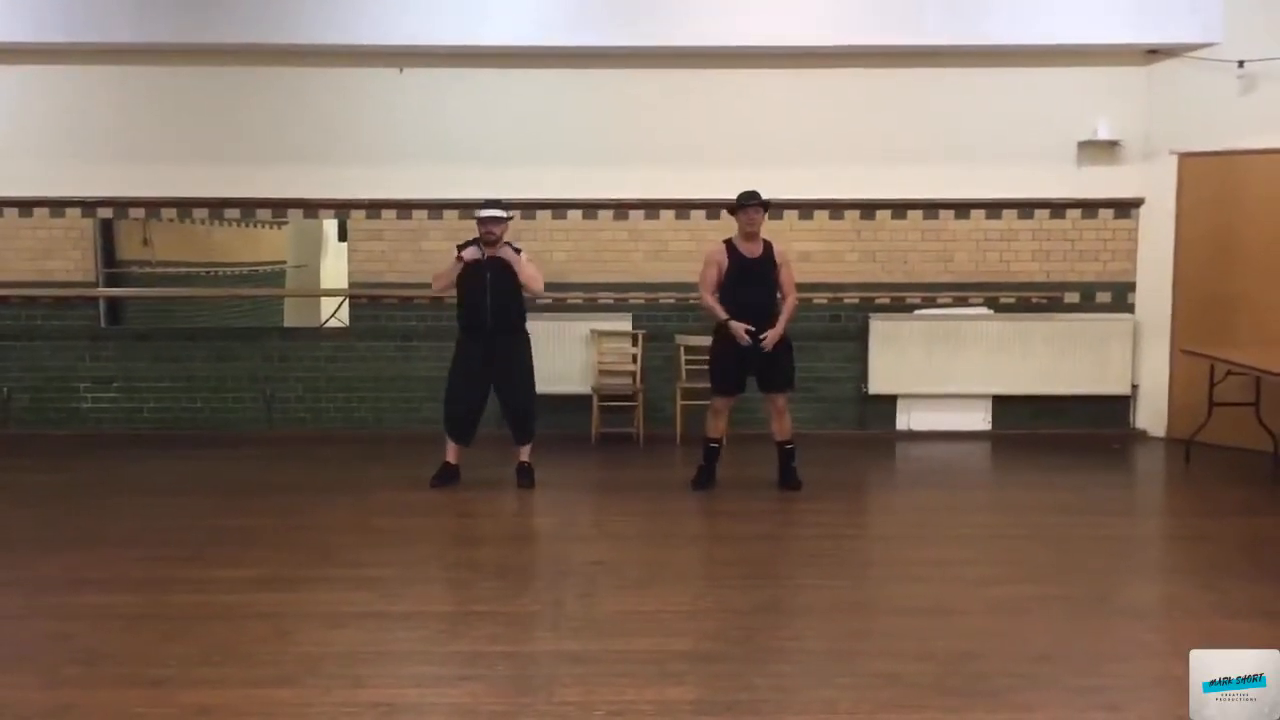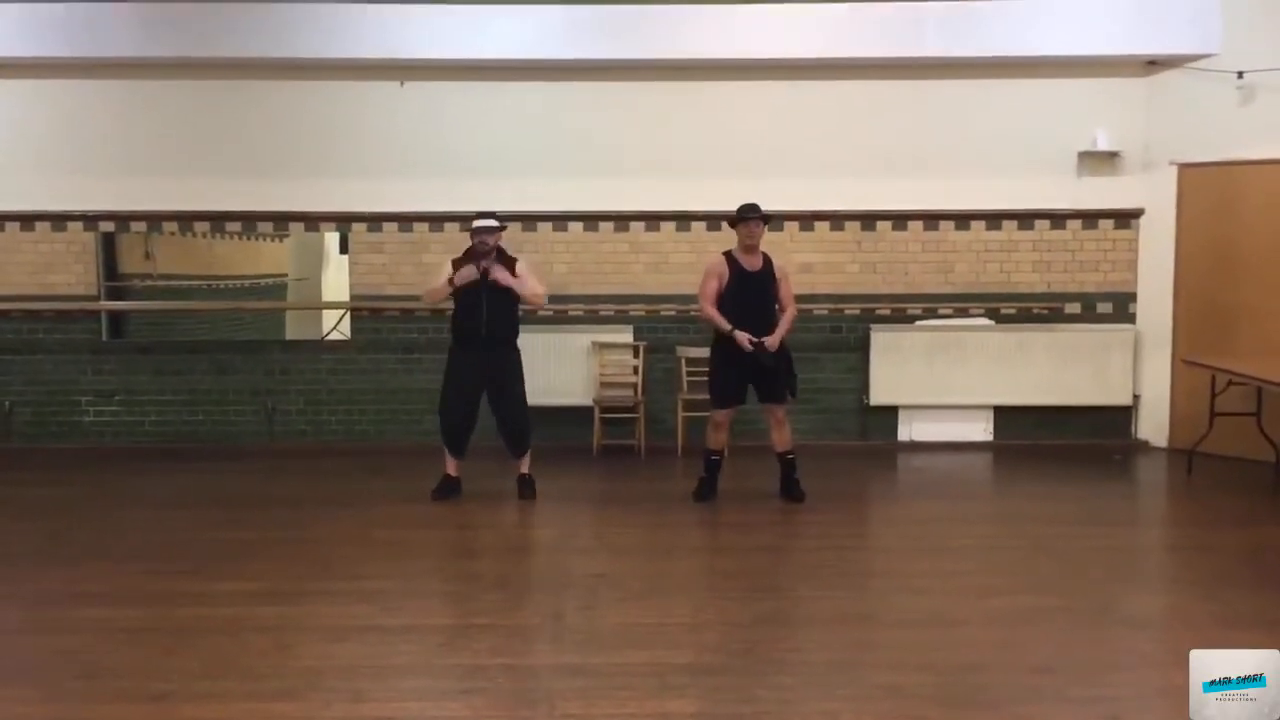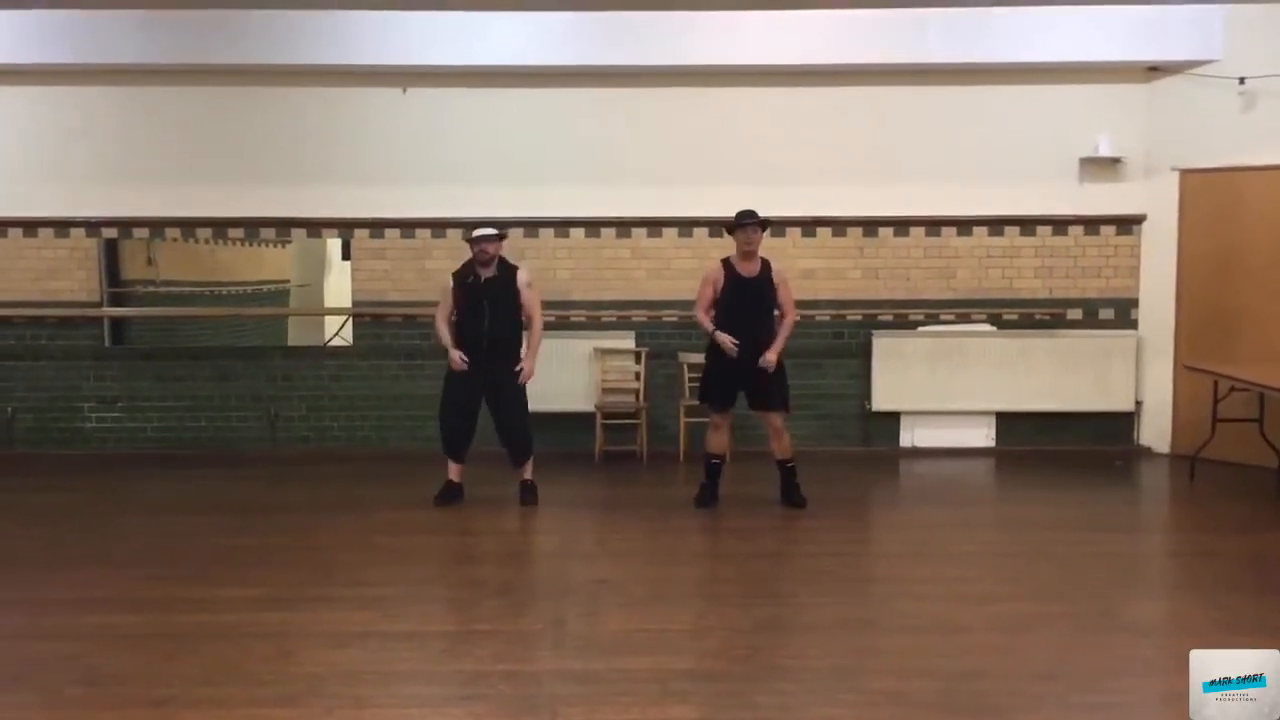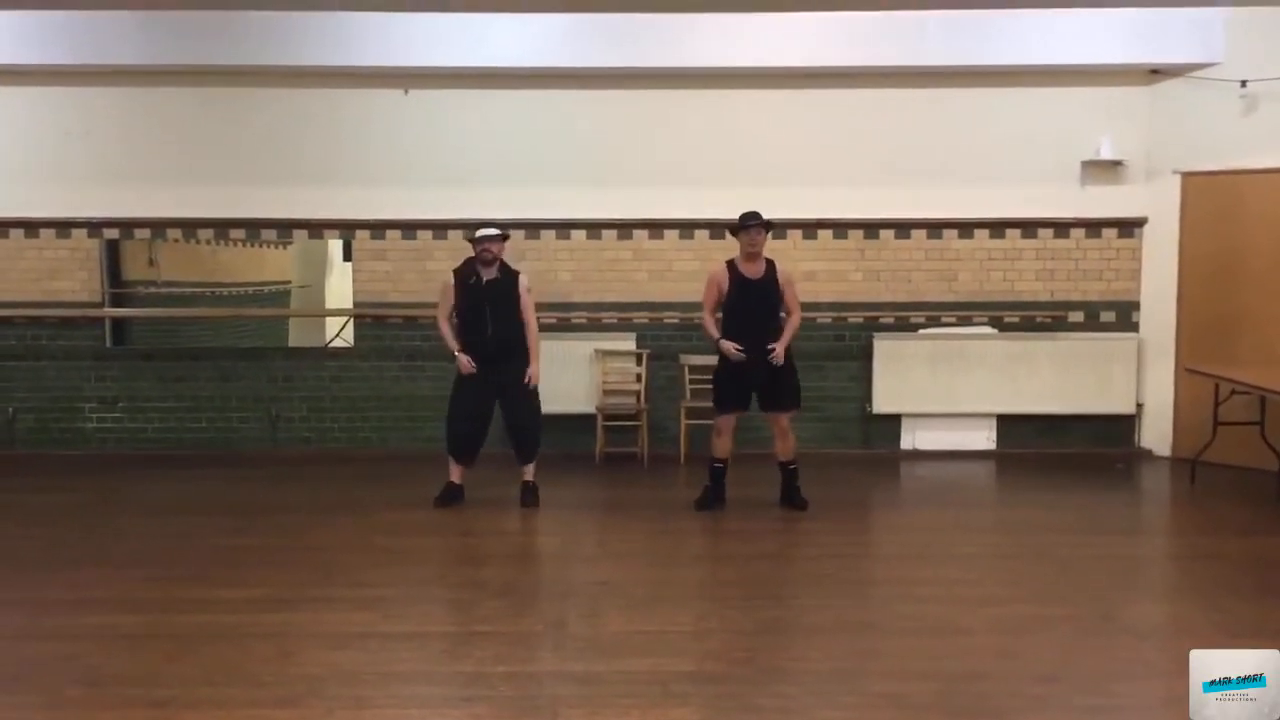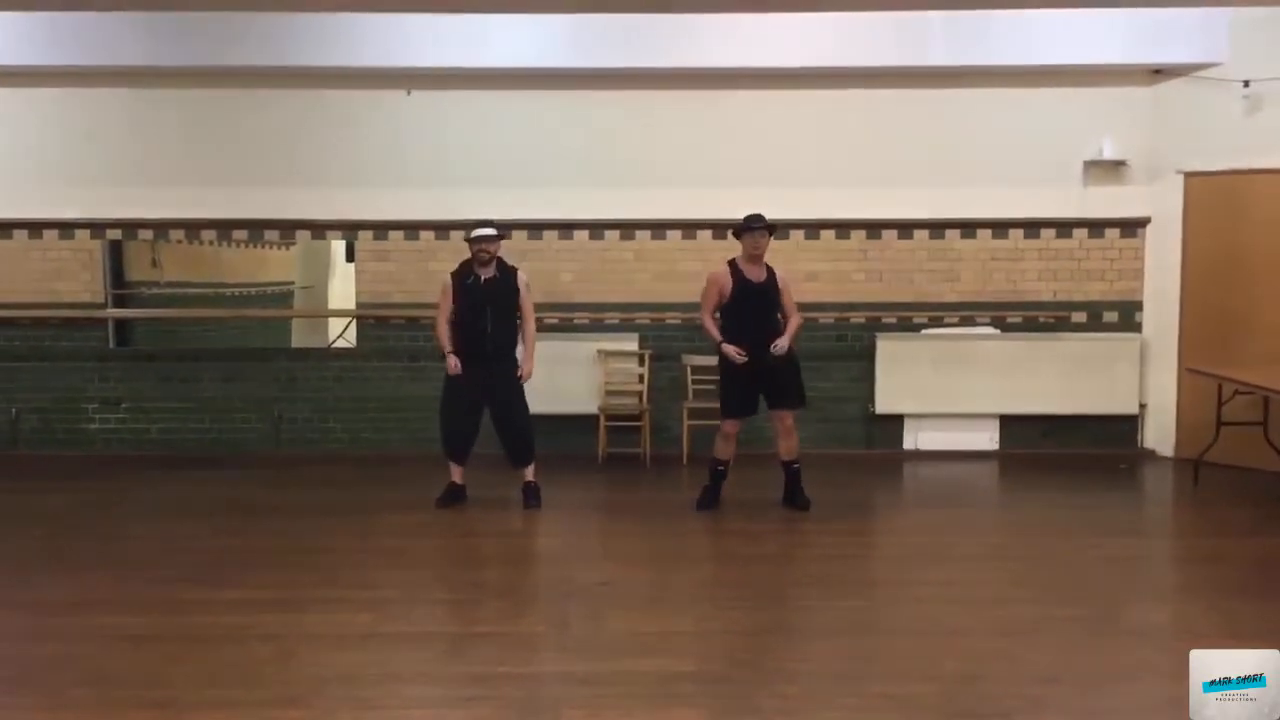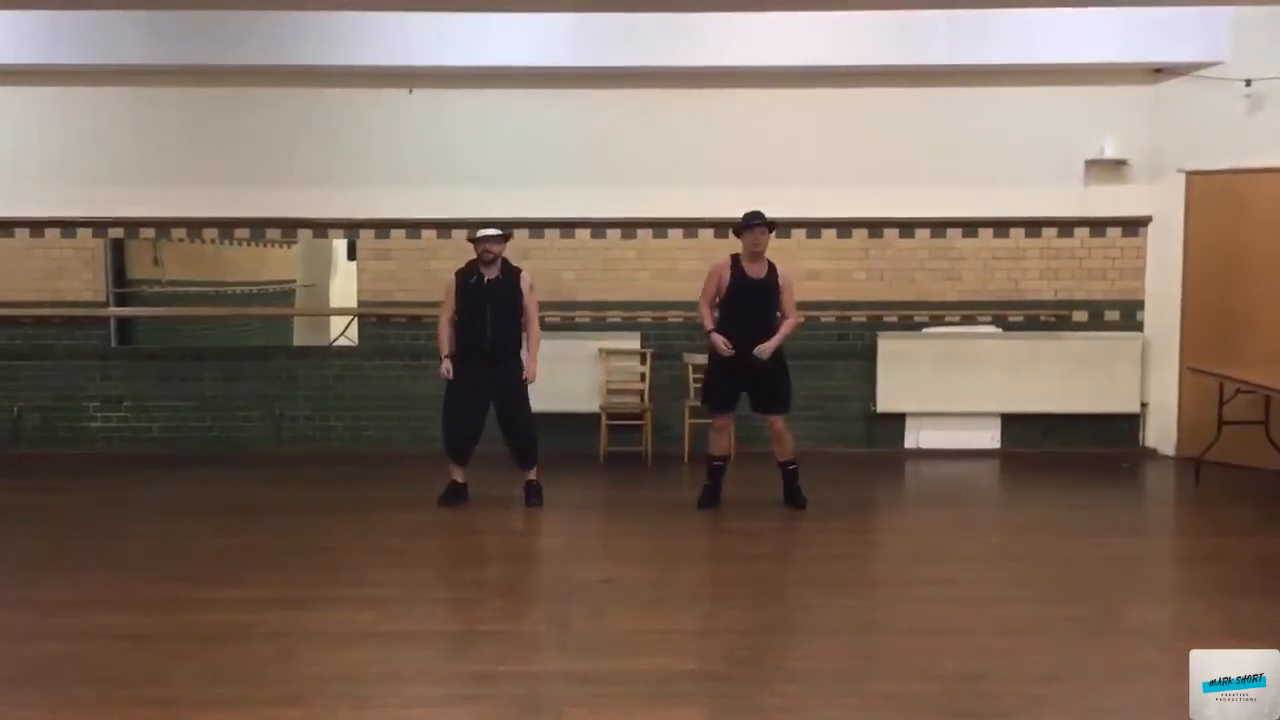
dt=0.4s
person 1, frame 1
left shoulder: (776, 254)
right shoulder: (720, 253)
left elbow: (790, 296)
right elbow: (706, 294)
left wrist: (778, 328)
right wrist: (729, 322)
left hip: (770, 338)
right hip: (731, 337)
left knee: (779, 403)
right knee: (720, 403)
left ankle: (787, 469)
right ankle: (708, 468)
person 1, frame 2
left shoulder: (775, 267)
right shoulder: (720, 265)
left elbow: (789, 307)
right elbow: (706, 306)
left wrist: (778, 335)
right wrist: (733, 332)
left hip: (768, 349)
right hip: (729, 350)
left knee: (778, 414)
right knee: (720, 416)
left ankle: (789, 480)
right ankle: (709, 480)
person 1, frame 3
left shoulder: (773, 273)
right shoulder: (717, 272)
left elbow: (788, 314)
right elbow: (700, 311)
left wrist: (775, 349)
right wrist: (715, 334)
left hip: (763, 358)
right hip: (724, 357)
left knee: (775, 423)
right knee: (718, 420)
left ankle: (790, 486)
right ankle: (710, 486)
person 1, frame 4
left shoulder: (779, 273)
right shoulder: (722, 274)
left elbow: (794, 313)
right elbow: (707, 313)
left wrist: (783, 343)
right wrist: (720, 341)
left hip: (773, 358)
right hip: (734, 358)
left knee: (782, 423)
right knee: (723, 424)
left ankle: (790, 489)
right ankle: (715, 489)
person 1, frame 5
left shoulder: (776, 277)
right shoulder: (723, 274)
left elbow: (792, 315)
right elbow: (706, 314)
left wrist: (786, 338)
right wrist: (722, 344)
left hip: (776, 358)
right hip: (738, 361)
left knee: (786, 422)
right knee: (729, 427)
left ankle: (793, 489)
right ankle: (713, 488)
person 1, frame 6
left shoulder: (778, 275)
right shoulder: (724, 268)
left elbow: (791, 316)
right elbow: (705, 304)
left wrist: (774, 342)
right wrist: (712, 333)
left hip: (766, 356)
right hip: (727, 355)
left knee: (777, 425)
right knee: (720, 422)
left ankle: (792, 488)
right ankle: (713, 487)
person 2, frame 1
left shoulder: (518, 256)
right shoulder: (463, 253)
left elbow: (537, 287)
right elbow: (437, 285)
left wrist: (511, 258)
right wrist: (461, 260)
left hip: (512, 341)
right hip: (472, 342)
left knee: (520, 403)
right knee: (459, 402)
left ankle: (524, 464)
right ankle: (451, 465)
person 2, frame 2
left shoulder: (514, 266)
right shoulder: (456, 266)
left elbow: (540, 298)
right elbow: (429, 298)
left wrist: (510, 282)
right wrist: (455, 281)
left hip: (503, 353)
right hip: (464, 353)
left knee: (514, 414)
right knee: (453, 414)
left ankle: (524, 475)
right ankle: (451, 477)
person 2, frame 3
left shoulder: (517, 276)
right shoulder: (457, 280)
left elbow: (534, 317)
right elbow: (442, 317)
left wrist: (530, 358)
right wrist: (450, 348)
left hip: (506, 363)
right hip: (466, 363)
left knee: (515, 423)
right knee: (453, 421)
left ankle: (527, 481)
right ankle: (453, 483)
person 2, frame 4
left shoulder: (517, 280)
right shoulder: (457, 279)
left elbow: (529, 322)
right elbow: (443, 318)
left wrist: (534, 363)
right wrist: (458, 353)
left hip: (515, 365)
right hip: (474, 365)
left knee: (525, 423)
right knee: (462, 424)
left ankle: (528, 483)
right ankle: (454, 485)
person 2, frame 5
left shoulder: (515, 278)
right shoulder: (455, 280)
left elbow: (528, 319)
right elbow: (443, 320)
left wrist: (528, 358)
right wrist: (449, 353)
left hip: (504, 365)
right hip: (465, 365)
left knee: (516, 424)
right knee: (456, 424)
left ankle: (530, 484)
right ankle: (456, 485)
person 2, frame 6
left shoulder: (520, 279)
right shoulder: (459, 280)
left elbow: (532, 321)
right elbow: (446, 320)
left wrist: (532, 360)
right wrist: (445, 356)
left hip: (508, 365)
right hip: (467, 366)
left knee: (520, 424)
right knee: (458, 424)
left ankle: (532, 482)
right ankle: (457, 483)
